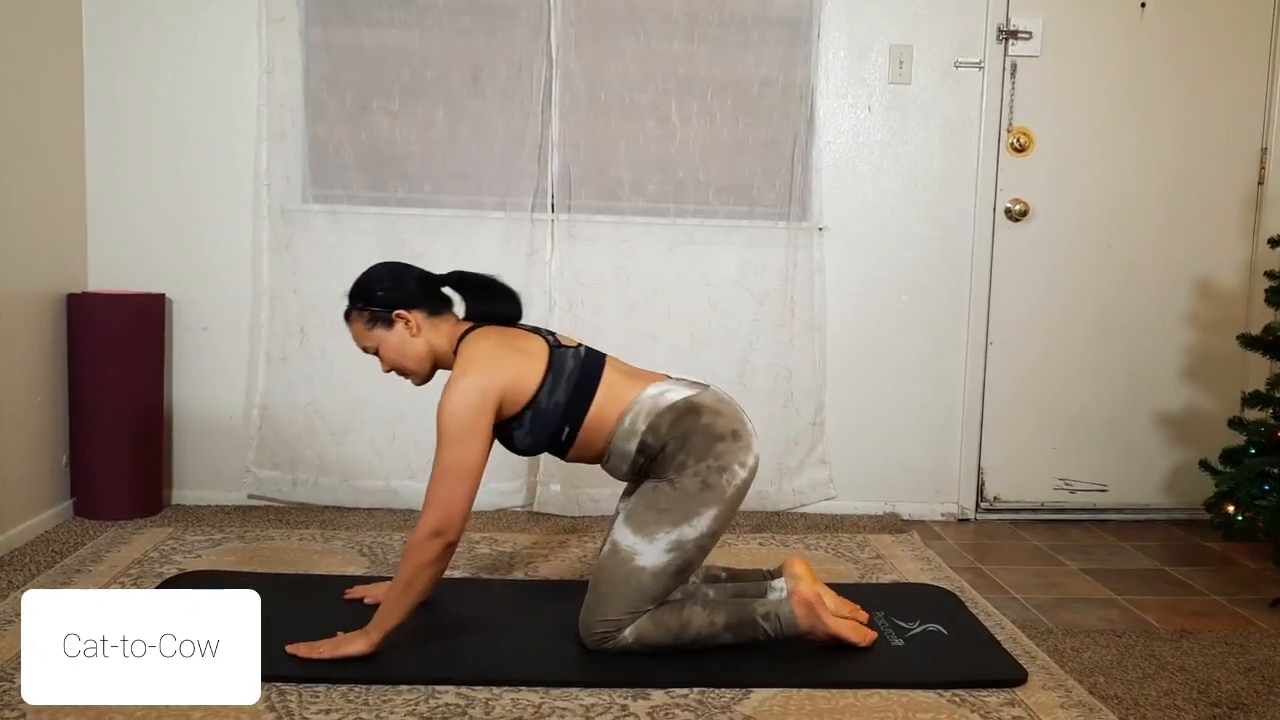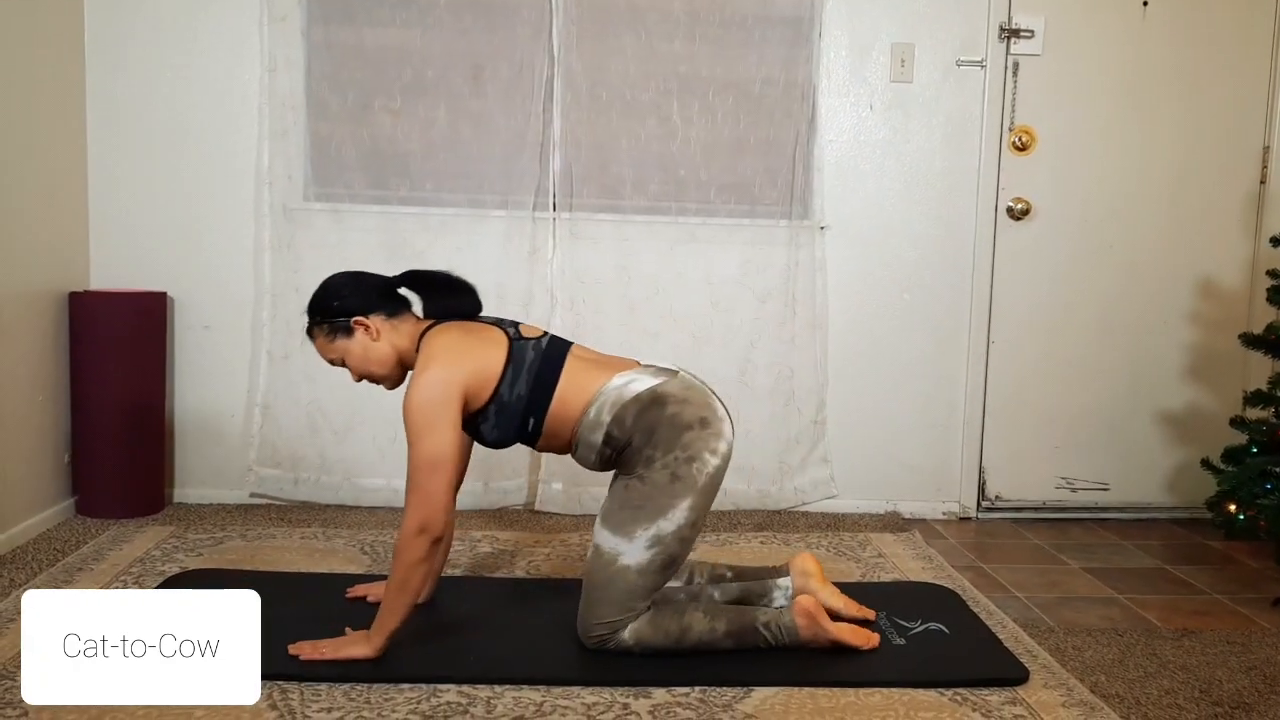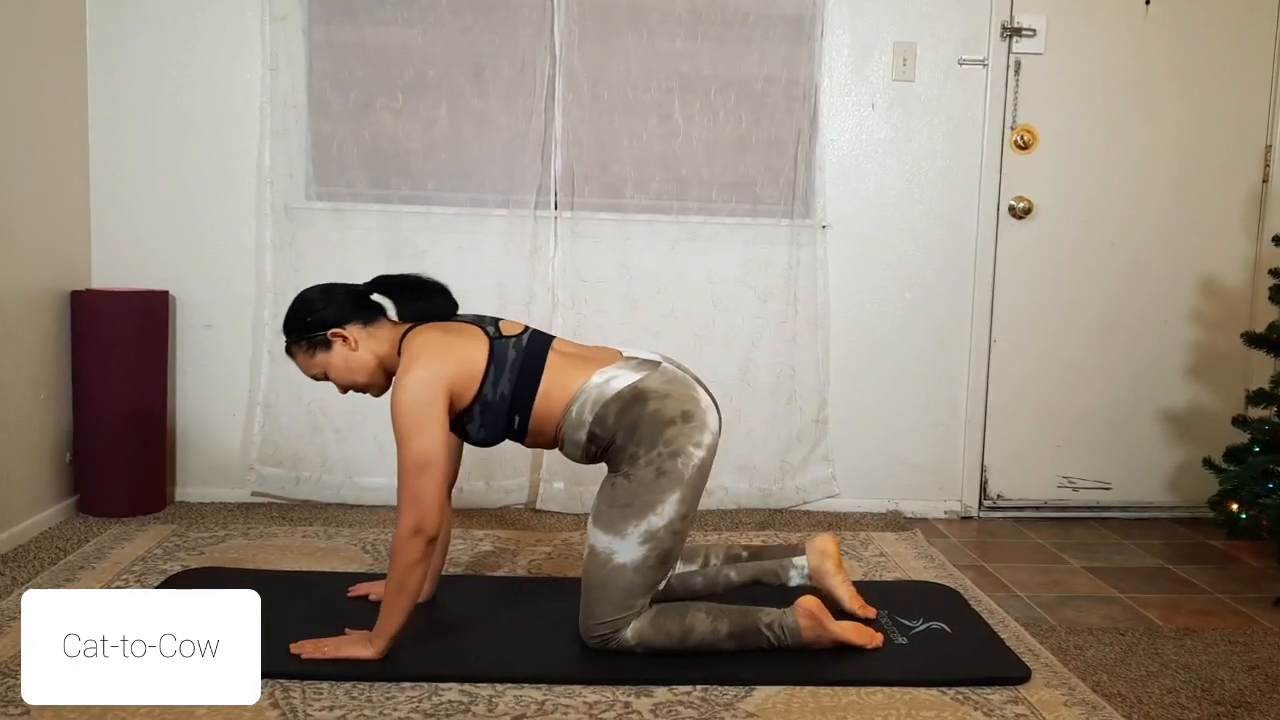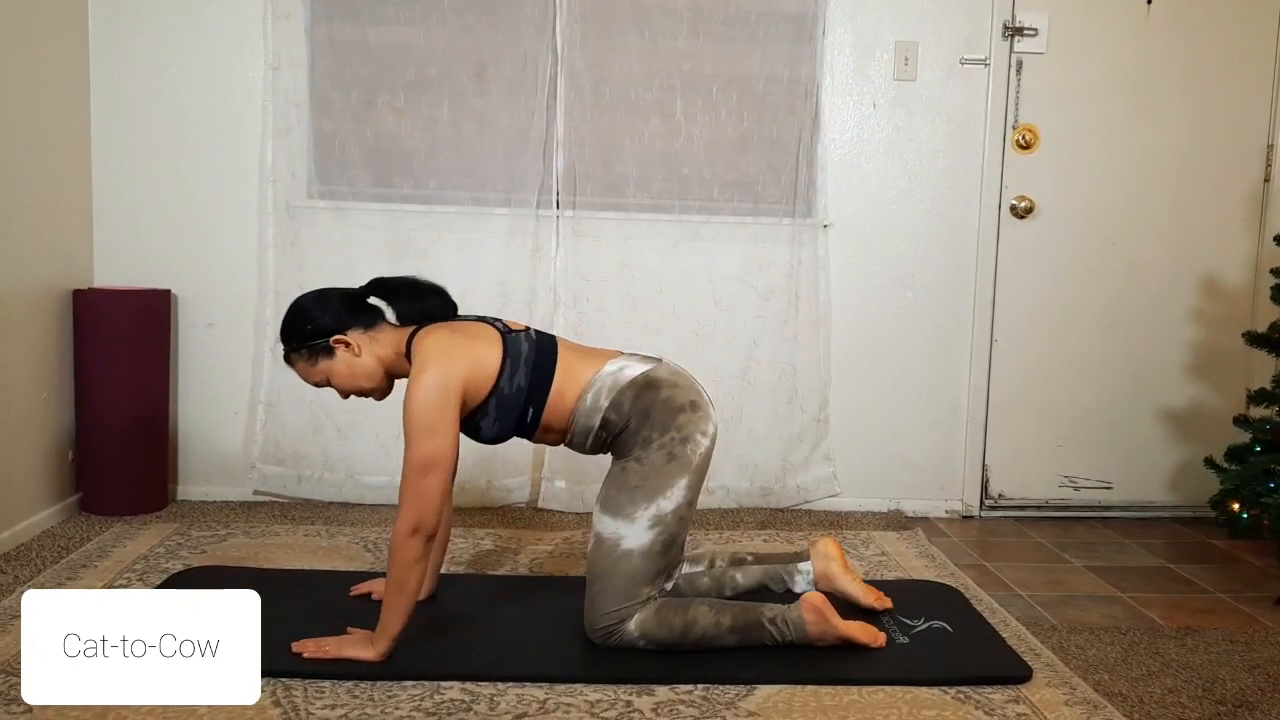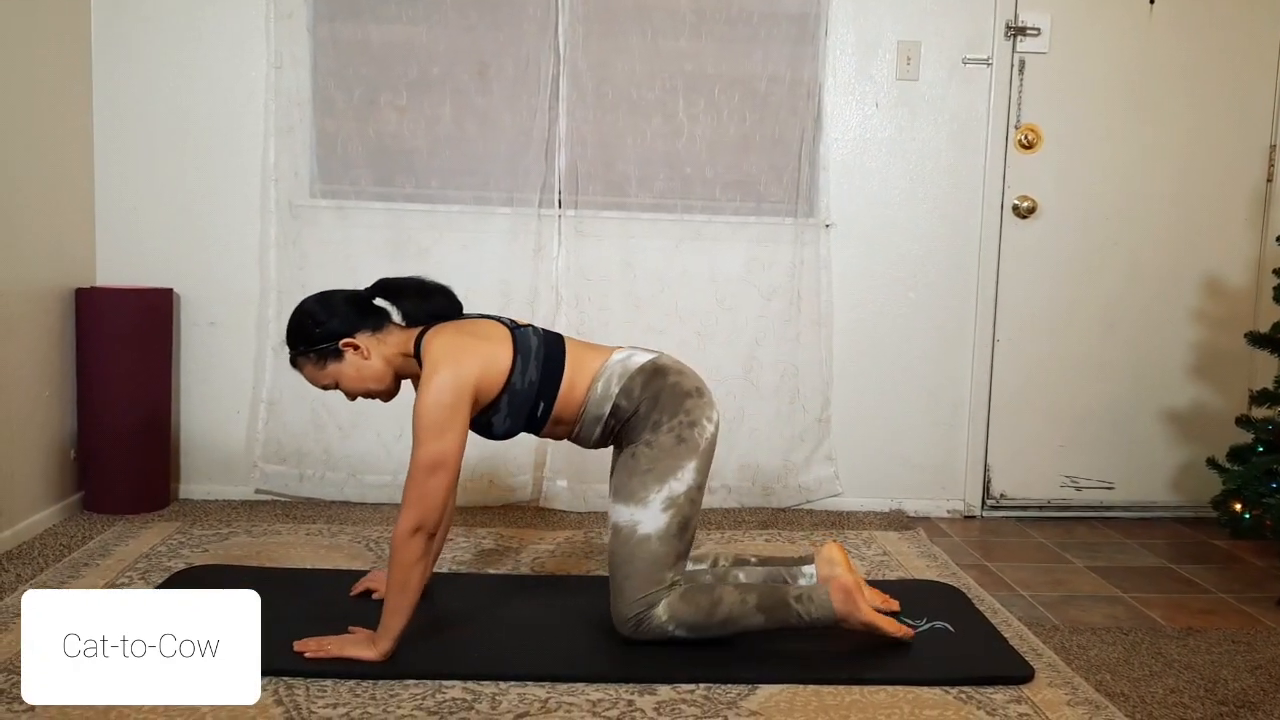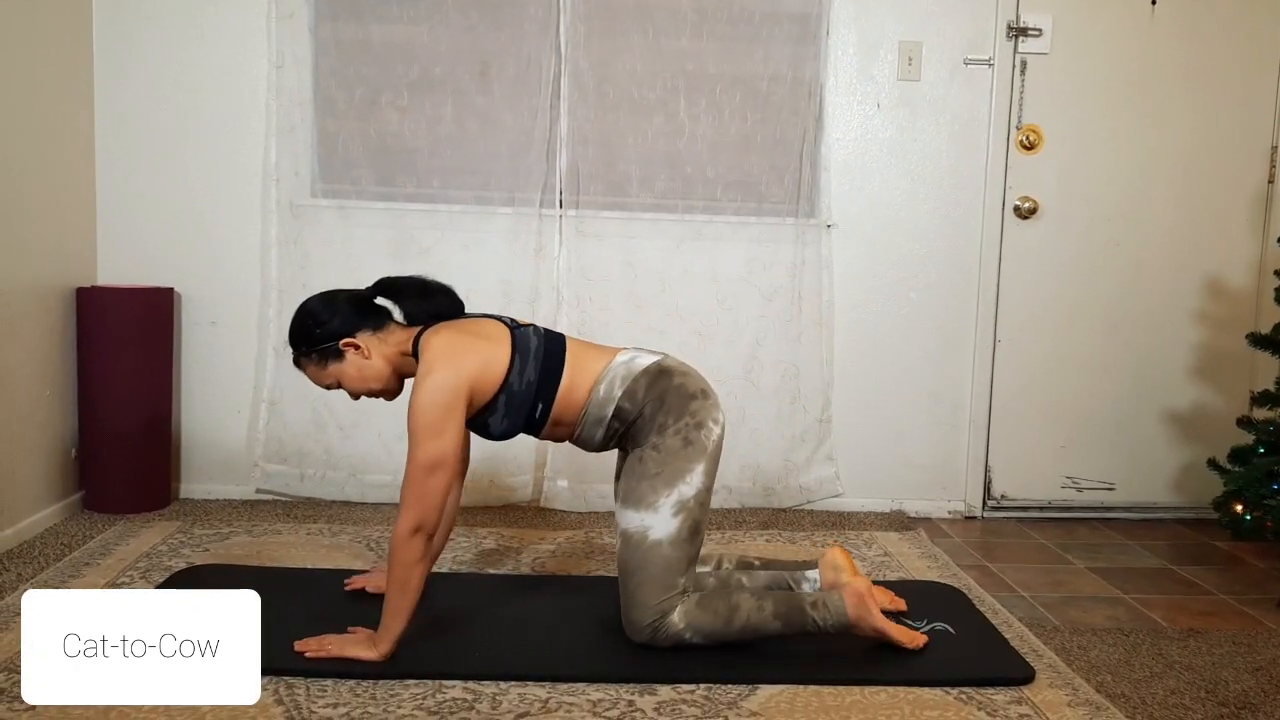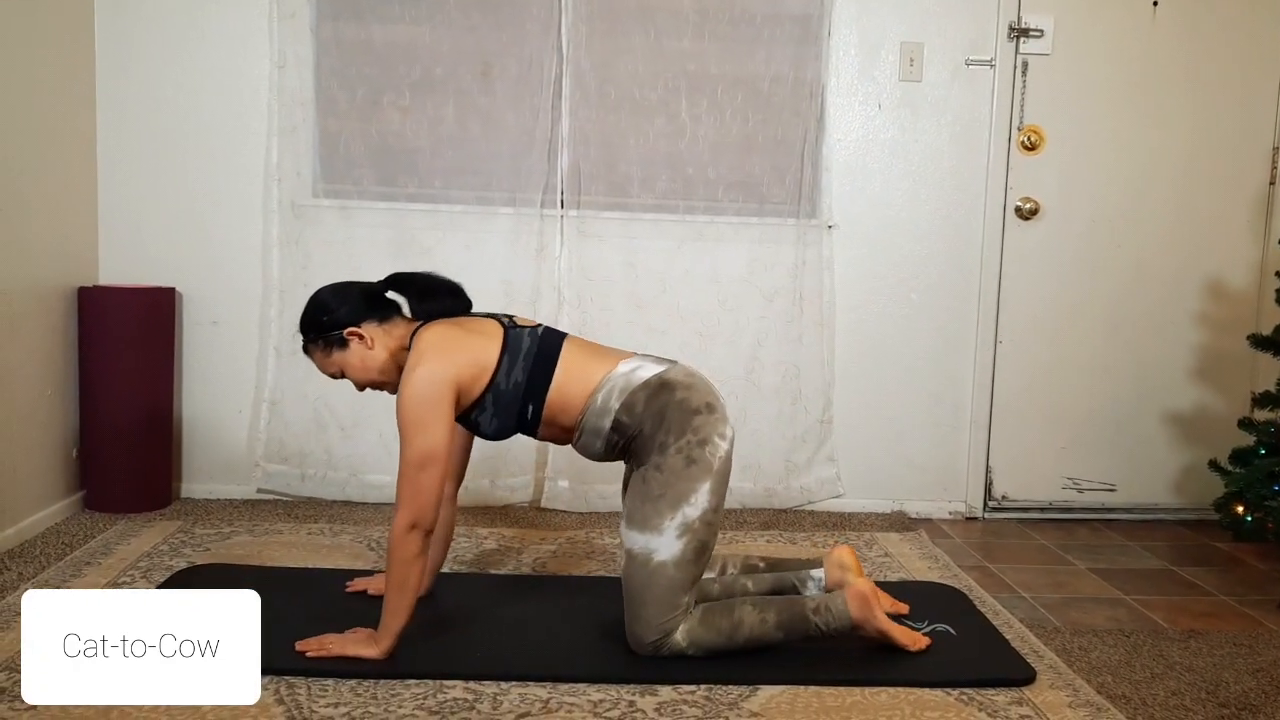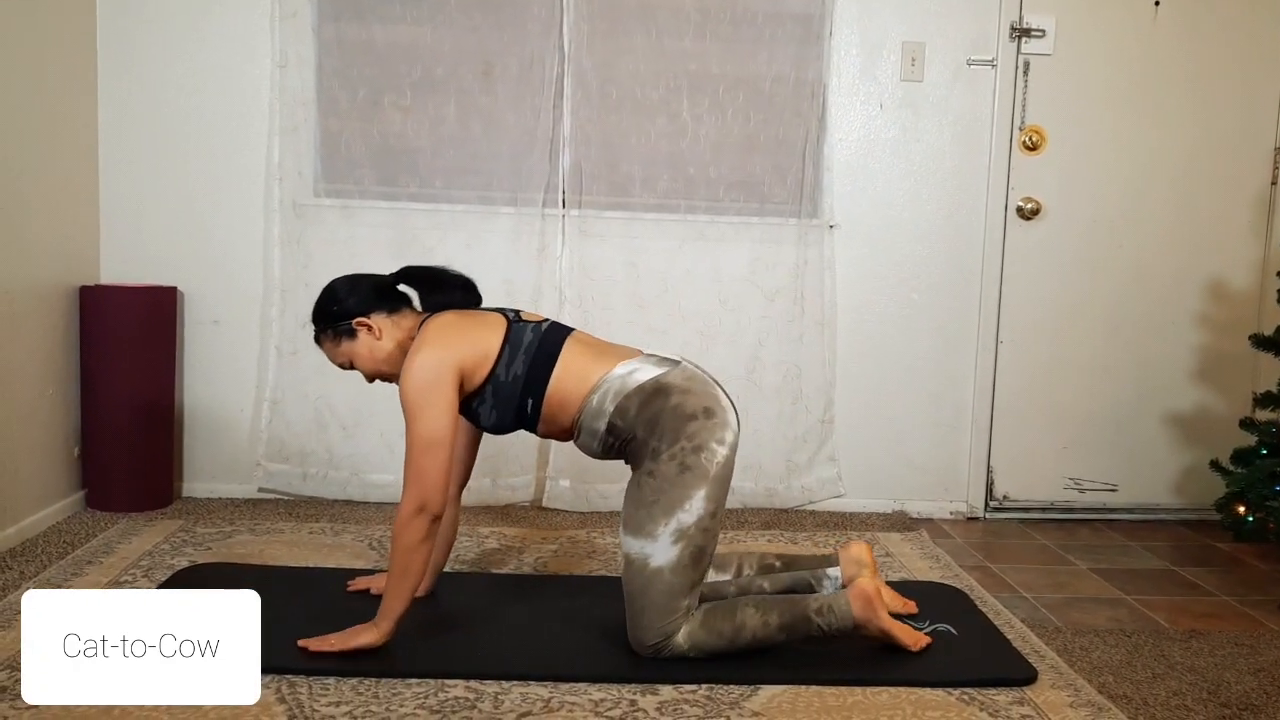
dt=0.3s
person 1, frame 1
left shoulder: (471, 382)
right shoulder: (488, 348)
left elbow: (440, 527)
right elbow: (451, 511)
left wrist: (371, 634)
right wrist: (409, 586)
left hip: (701, 447)
right hip: (692, 432)
left knee: (607, 628)
right knee: (635, 585)
left ankle: (792, 613)
right ankle: (780, 583)
person 1, frame 2
left shoulder: (432, 376)
right shoulder: (454, 344)
left elbow: (425, 525)
right elbow: (444, 494)
left wrist: (374, 638)
right wrist: (416, 585)
left hip: (670, 437)
right hip: (678, 414)
left knee: (605, 629)
right knee: (638, 583)
left ankle: (793, 622)
right ankle: (789, 582)
person 1, frame 3
left shoulder: (417, 377)
right shoulder: (438, 346)
left elbow: (418, 525)
right elbow: (440, 494)
left wrist: (377, 639)
right wrist: (420, 585)
left hip: (657, 429)
right hip: (668, 397)
left knee: (609, 627)
right knee: (648, 576)
left ankle: (799, 625)
right ankle: (806, 560)
person 1, frame 4
left shoulder: (432, 376)
right shoulder: (436, 348)
left elbow: (418, 522)
right elbow: (439, 494)
left wrist: (380, 640)
right wrist: (420, 583)
left hip: (660, 419)
right hip: (662, 406)
left knee: (614, 622)
right knee: (652, 578)
left ankle: (802, 619)
right ankle: (811, 566)
person 1, frame 5
left shoulder: (444, 375)
right shoulder: (435, 350)
left elbow: (417, 521)
right elbow: (440, 492)
left wrist: (380, 641)
right wrist: (410, 577)
left hip: (666, 409)
right hip: (652, 411)
left knee: (643, 612)
right knee: (655, 575)
left ankle: (832, 601)
right ankle: (815, 569)
person 1, frame 6
left shoulder: (440, 374)
right shoulder: (439, 349)
left elbow: (417, 521)
right elbow: (448, 487)
left wrist: (382, 642)
right wrist: (406, 576)
left hip: (672, 411)
right hip: (654, 414)
left knee: (655, 620)
right knee: (661, 576)
left ankle: (843, 607)
right ankle: (820, 573)
person 1, frame 7
left shoulder: (425, 368)
right shoulder: (452, 348)
left elbow: (415, 518)
right elbow: (445, 492)
left wrist: (382, 639)
right wrist: (416, 582)
left hip: (677, 424)
right hip: (676, 408)
left knee: (657, 633)
right knee: (671, 576)
left ankle: (846, 608)
right ankle: (826, 572)
person 1, frame 8
left shoulder: (428, 356)
right shoulder: (463, 346)
left elbow: (422, 506)
right elbow: (451, 489)
left wrist: (382, 625)
right wrist: (418, 580)
left hip: (676, 426)
right hip: (687, 403)
left knee: (658, 635)
right knee: (683, 577)
left ankle: (850, 608)
right ankle: (840, 569)
